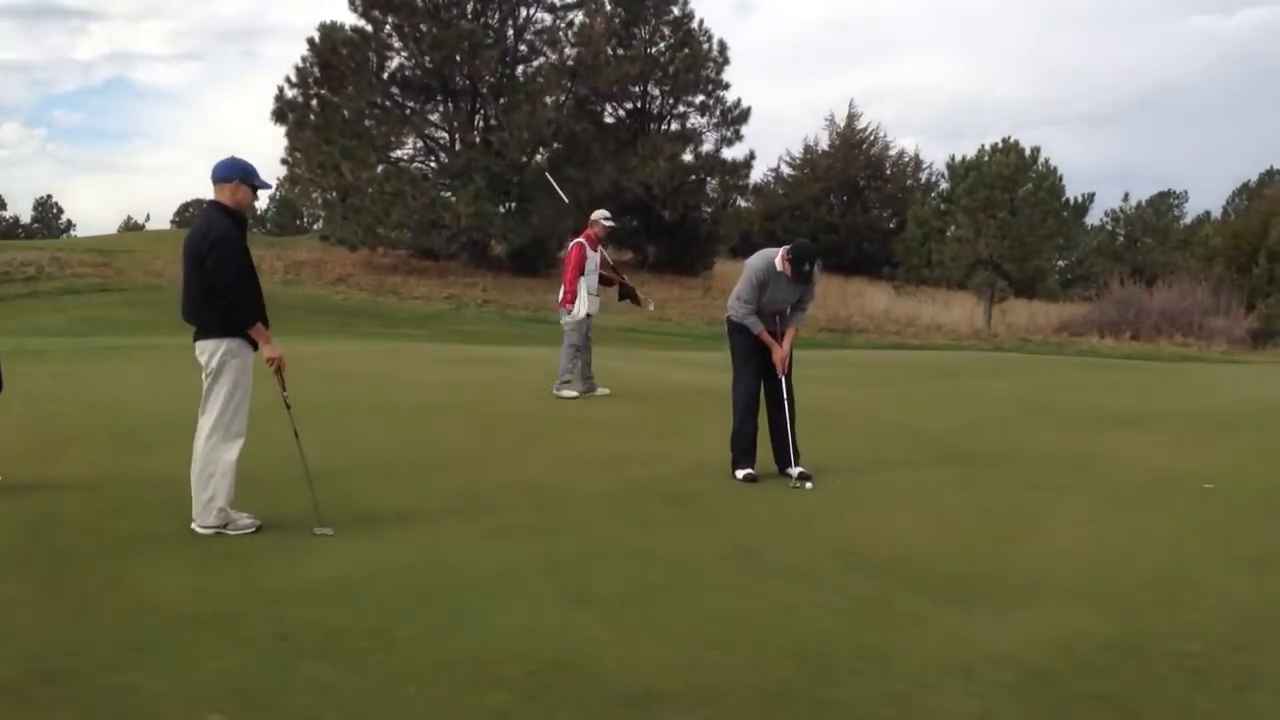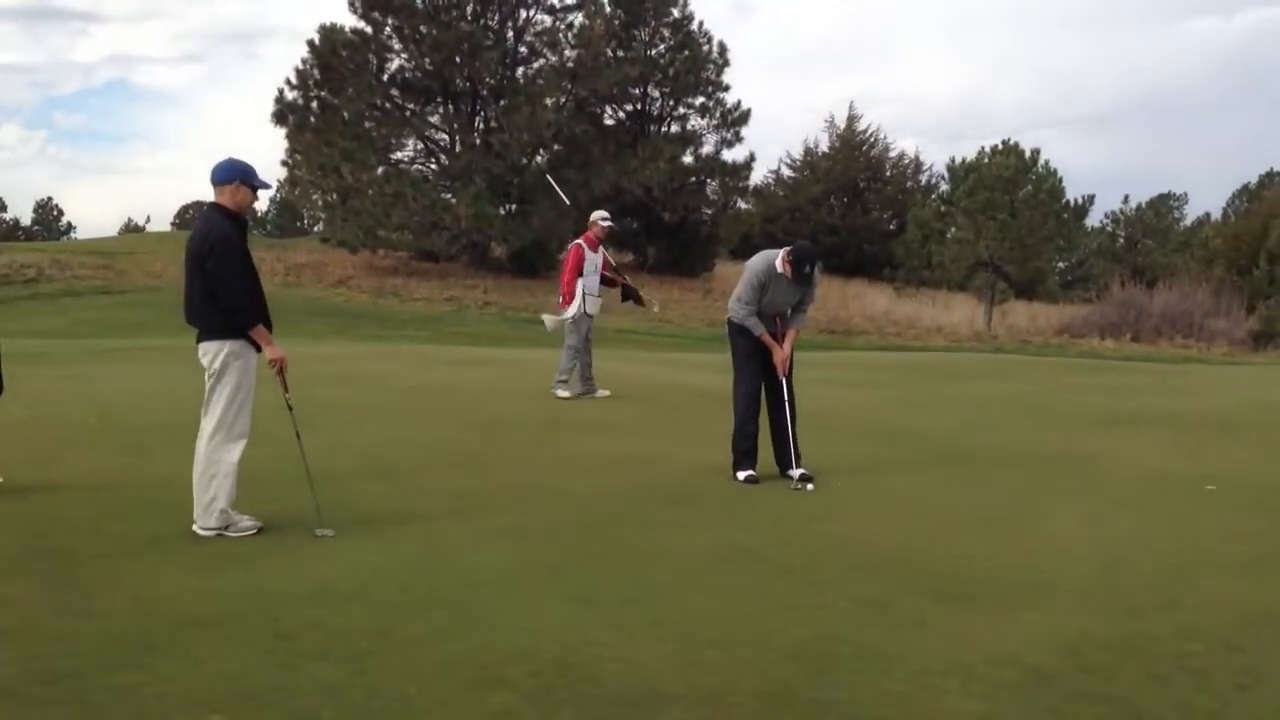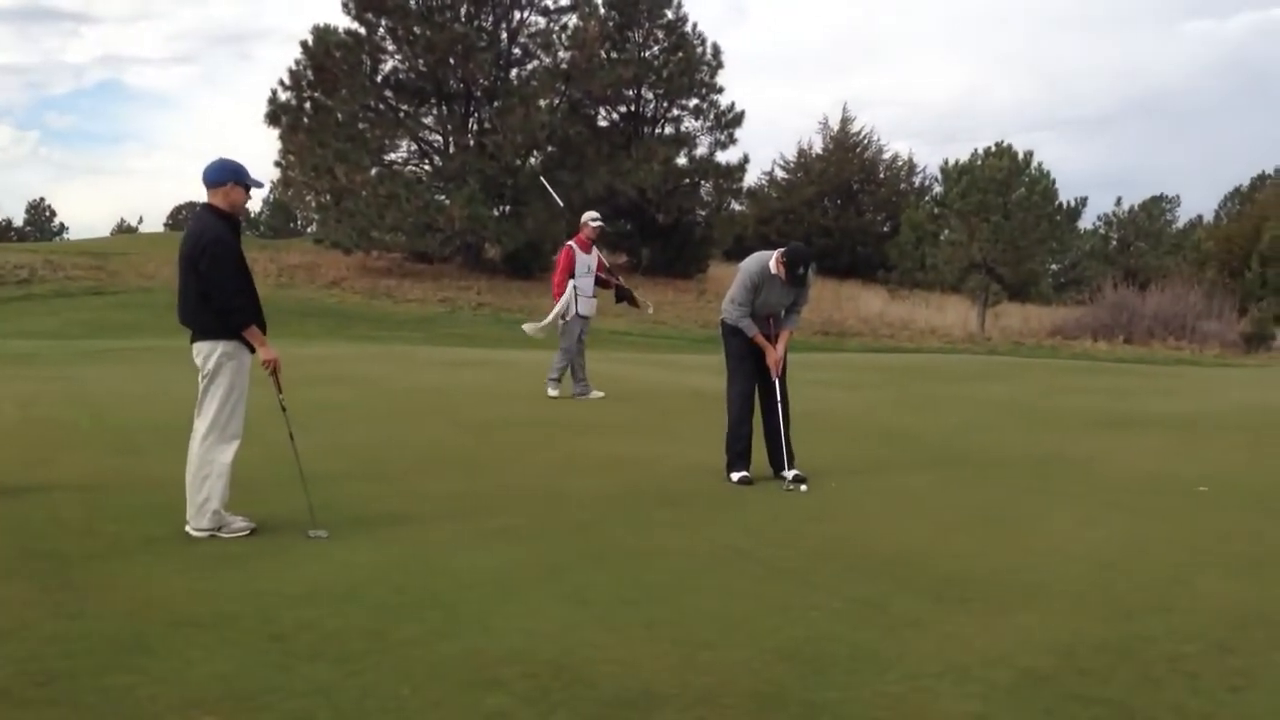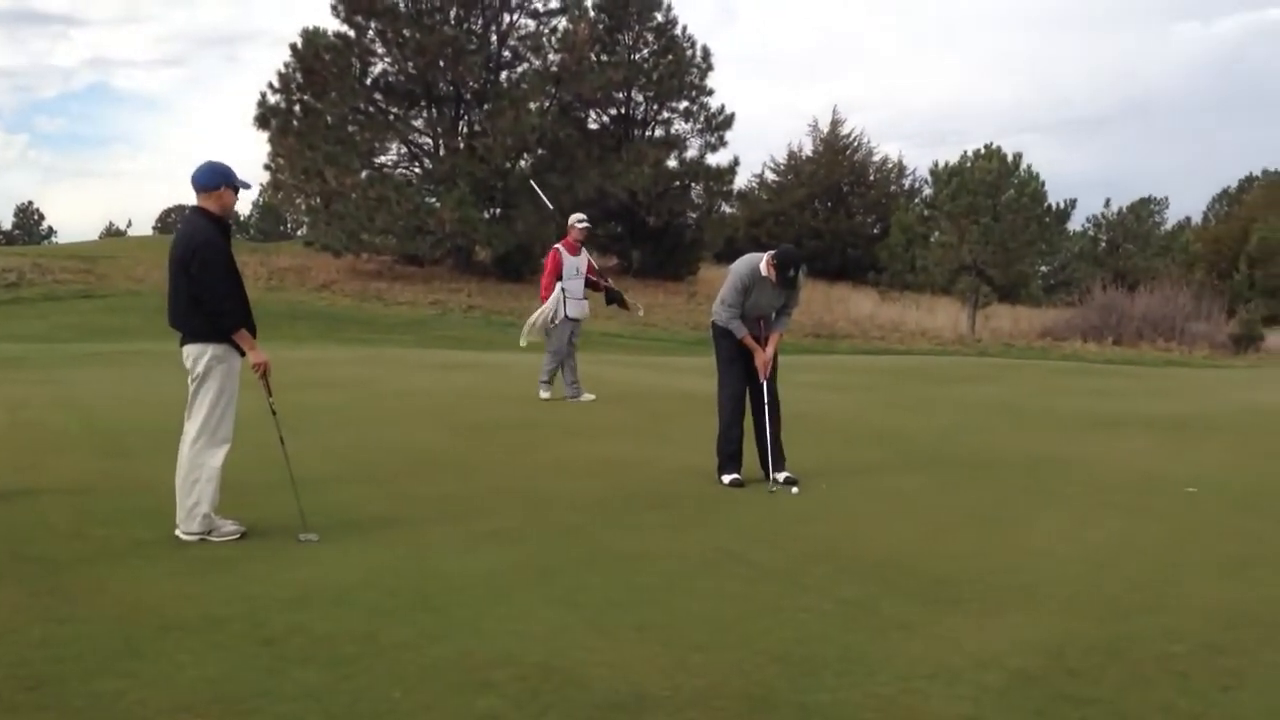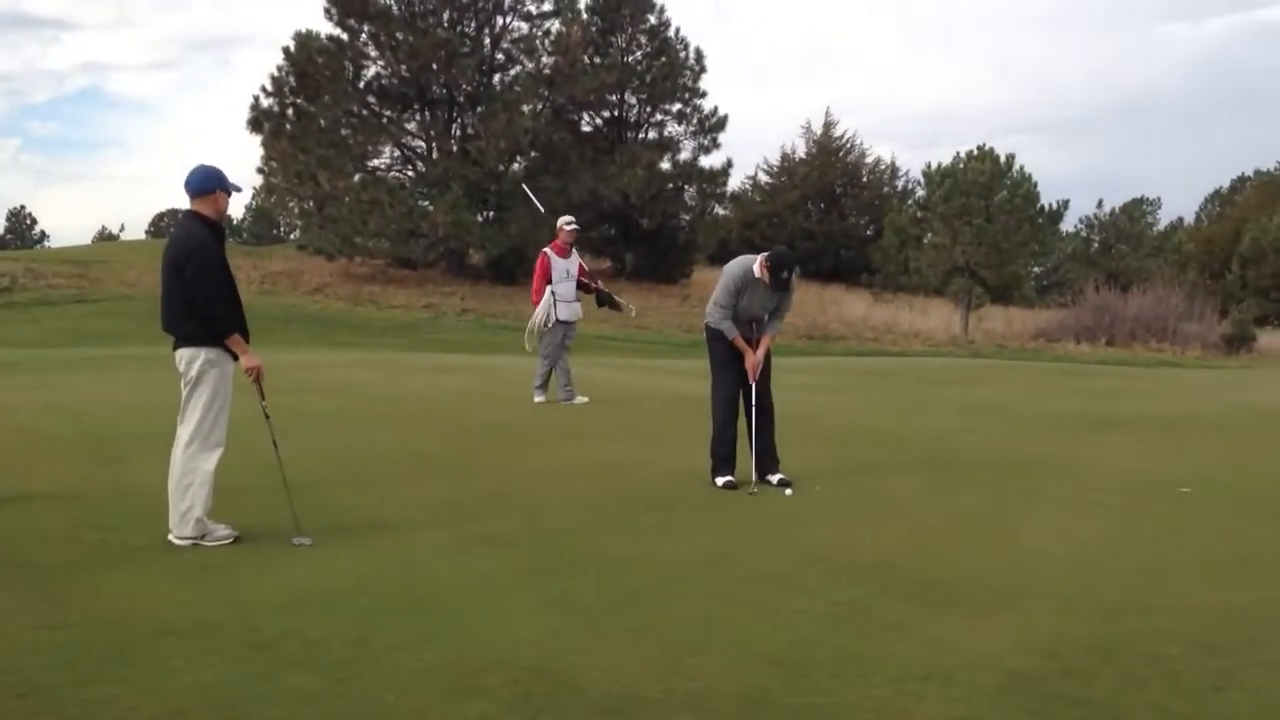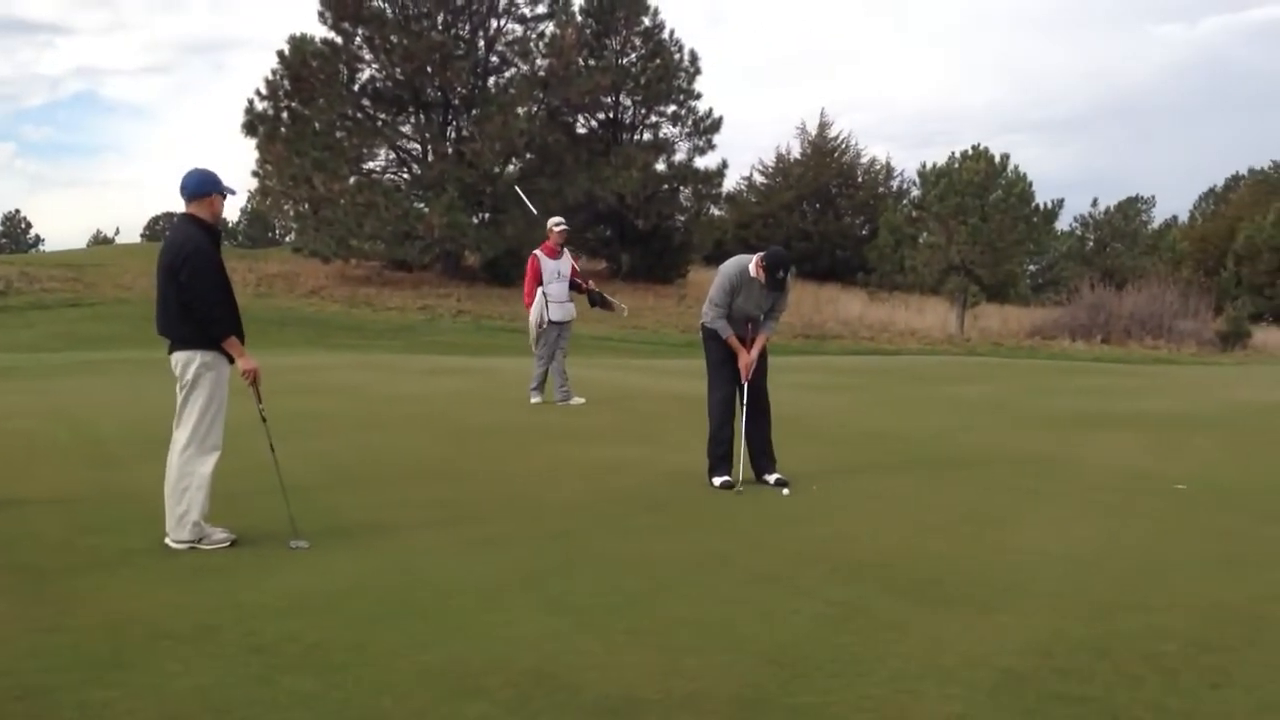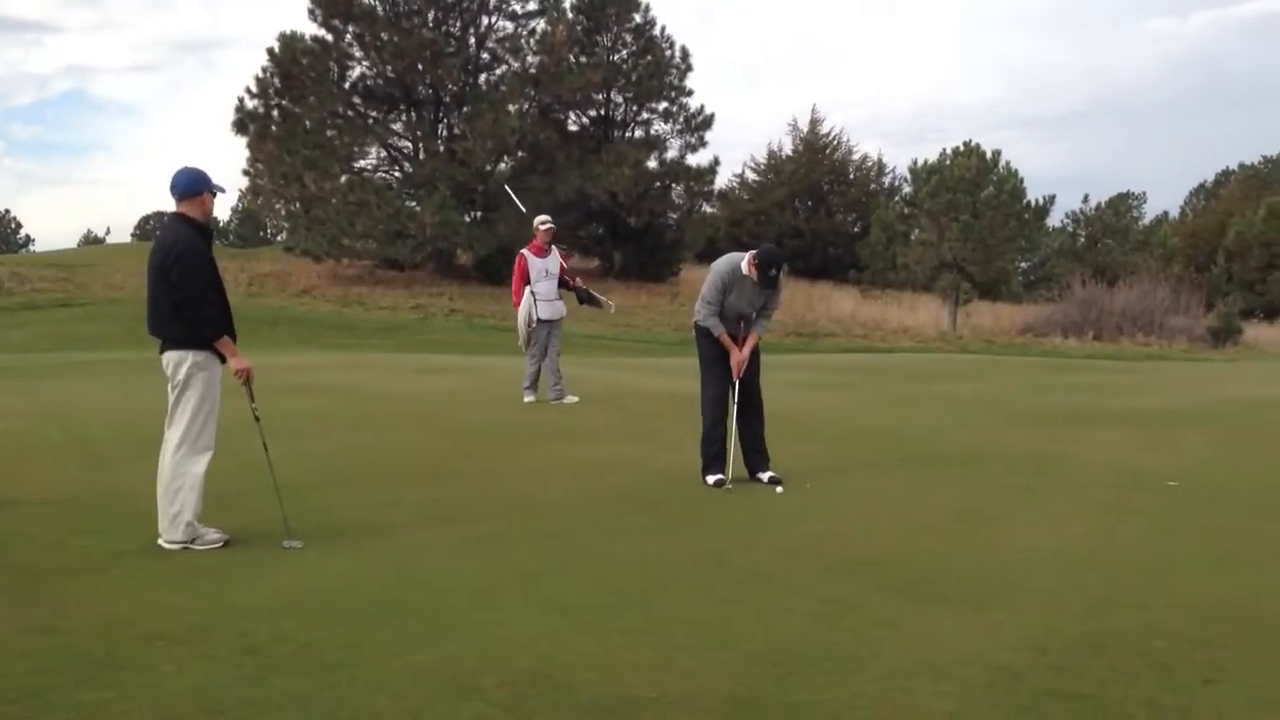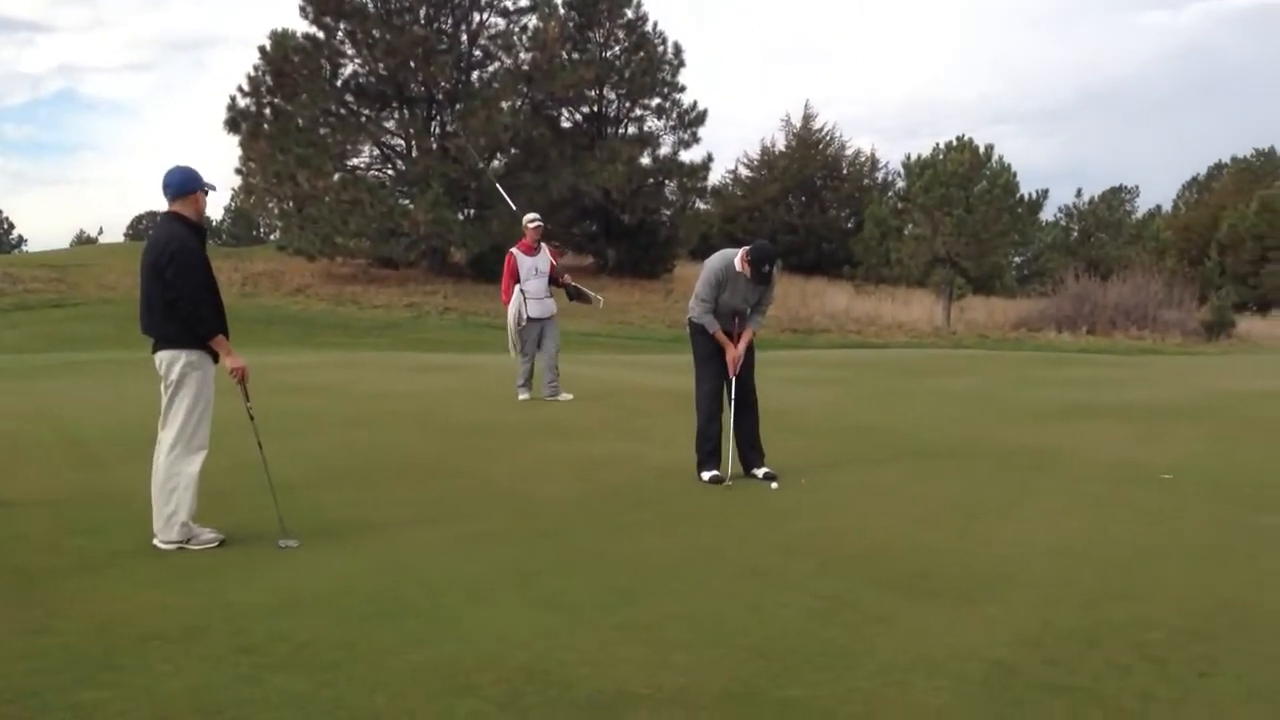
dt=0.1s
person 1, frame 1
left shoulder: (208, 225)
right shoulder: (222, 231)
right elbow: (234, 297)
right wrist: (266, 340)
left hip: (215, 335)
right hip: (228, 340)
left knee: (215, 427)
right knee: (221, 429)
left ankle: (212, 510)
right ankle: (212, 515)
person 1, frame 2
left shoulder: (209, 227)
right shoulder: (222, 233)
right elbow: (235, 298)
right wrist: (268, 342)
left hip: (218, 337)
right hip: (231, 341)
left knee: (218, 428)
right knee: (223, 430)
left ankle: (213, 512)
right ankle: (213, 517)
person 1, frame 3
left shoulder: (202, 228)
right shoulder: (216, 234)
right elbow: (228, 299)
right wrist: (261, 343)
left hip: (211, 338)
right hip: (224, 342)
left knee: (210, 428)
right knee: (217, 430)
left ankle: (204, 512)
right ankle: (206, 517)
person 1, frame 4
left shoulder: (193, 231)
right shoulder: (206, 238)
right elbow: (219, 302)
right wrist: (251, 346)
left hip: (201, 341)
right hip: (214, 346)
left knee: (200, 432)
right knee: (207, 434)
left ankle: (194, 516)
right ankle: (195, 521)
person 1, frame 5
left shoulder: (185, 236)
right shoulder: (200, 242)
right elbow: (212, 306)
right wrist: (244, 351)
left hip: (193, 345)
right hip: (207, 349)
left knee: (192, 435)
right knee: (200, 438)
left ankle: (186, 520)
right ankle: (189, 526)
person 1, frame 6
left shoulder: (180, 239)
right shoulder: (196, 245)
right elbow: (208, 309)
right wrist: (240, 354)
left hip: (188, 348)
right hip: (203, 352)
left knee: (188, 439)
right knee: (197, 441)
left ankle: (183, 524)
right ankle: (186, 529)
person 1, frame 7
left shoulder: (170, 238)
right shoulder: (188, 244)
right elbow: (200, 309)
right wrist: (233, 353)
left hip: (178, 348)
right hip: (194, 352)
left knee: (179, 439)
right knee: (190, 441)
left ankle: (175, 525)
right ankle: (179, 530)
person 1, frame 8
left shoulder: (163, 237)
right shoulder: (182, 242)
right elbow: (194, 307)
right wrist: (227, 352)
left hip: (171, 347)
right hip: (187, 351)
left knee: (173, 438)
right knee: (184, 441)
left ankle: (170, 525)
right ankle: (175, 530)
person 2, frame 1
left shoulder: (808, 274)
right shoulder: (758, 266)
left elbow: (800, 308)
right elbow: (746, 313)
left wrist: (786, 342)
right wrist: (773, 346)
left hip: (777, 328)
right hip: (745, 325)
left knee: (782, 394)
right knee: (747, 392)
left ankle: (788, 461)
right ankle: (742, 462)
person 2, frame 2
left shoulder: (809, 275)
right shoulder: (759, 267)
left elbow: (800, 310)
right elbow: (747, 314)
left wrist: (787, 344)
right wrist: (773, 348)
left hip: (778, 329)
right hip: (745, 327)
left knee: (783, 395)
right knee: (748, 393)
left ankle: (790, 462)
right ankle: (743, 464)
person 2, frame 3
left shoulder: (802, 276)
right shoulder: (753, 268)
left elbow: (794, 311)
right elbow: (740, 315)
left wrist: (781, 345)
right wrist: (767, 349)
left hip: (772, 331)
right hip: (739, 328)
left knee: (777, 396)
right knee: (742, 395)
left ankle: (784, 464)
right ankle: (737, 465)
person 2, frame 4
left shoulder: (793, 278)
right shoulder: (743, 270)
left elbow: (785, 314)
right elbow: (730, 317)
left wrist: (771, 348)
right wrist: (756, 351)
left hip: (762, 333)
right hip: (729, 330)
left knee: (768, 399)
right knee: (732, 397)
left ankle: (775, 466)
right ankle: (728, 468)
person 2, frame 5
left shoulder: (786, 281)
right shoulder: (736, 272)
left elbow: (777, 317)
right elbow: (721, 318)
left wrist: (761, 351)
right wrist: (747, 353)
left hip: (756, 336)
right hip: (723, 333)
left knee: (762, 401)
right knee: (726, 400)
left ankle: (768, 468)
right ankle: (722, 470)
person 2, frame 6
left shoulder: (781, 281)
right shoulder: (732, 271)
left elbow: (772, 318)
right elbow: (716, 316)
left wrist: (755, 351)
right wrist: (740, 352)
left hip: (752, 336)
right hip: (719, 333)
left knee: (758, 401)
right knee: (722, 400)
left ankle: (765, 467)
right ankle: (719, 470)
person 2, frame 7
left shoulder: (774, 279)
right shoulder: (724, 269)
left elbow: (764, 316)
right elbow: (708, 314)
left wrist: (747, 349)
right wrist: (732, 350)
left hip: (745, 334)
right hip: (712, 332)
left knee: (751, 399)
right knee: (715, 398)
left ankle: (759, 466)
right ankle: (712, 468)
person 2, frame 8
left shoulder: (768, 275)
right shoulder: (718, 265)
left elbow: (759, 312)
right elbow: (703, 311)
left wrist: (742, 345)
right wrist: (727, 347)
left hip: (740, 330)
right hip: (706, 328)
left knee: (746, 395)
right knee: (710, 395)
left ankle: (754, 462)
right ankle: (707, 465)
person 3, frame 1
left shoulder: (596, 247)
right shoulder: (580, 245)
right elbow: (570, 273)
left wrist: (612, 280)
right wrist: (571, 299)
left hip: (586, 304)
right hip: (574, 304)
left knee: (585, 346)
right knee: (572, 343)
left ankle: (588, 385)
right ankle: (562, 385)
person 3, frame 2
left shoulder: (599, 249)
right shoulder: (578, 246)
left elbow: (599, 275)
right elbow: (568, 275)
left wrist: (616, 280)
right wrist: (568, 301)
left hip: (588, 306)
right hip: (576, 305)
left knee: (585, 347)
right knee: (573, 344)
left ankle: (588, 386)
right ankle: (560, 384)
person 3, frame 3
left shoulder: (594, 251)
right shoulder: (570, 248)
left elbow: (597, 275)
right elbow: (560, 277)
left wrist: (610, 282)
right wrist: (559, 301)
left hip: (585, 308)
right hip: (571, 307)
left knee: (579, 349)
right knee: (567, 346)
left ankle: (582, 388)
right ankle: (553, 383)
person 3, frame 4
left shoulder: (583, 253)
right shoulder: (558, 251)
left elbow: (587, 277)
right elbow: (547, 279)
left wrist: (601, 284)
right wrist: (548, 304)
left hip: (576, 310)
right hip: (561, 310)
left knee: (570, 351)
right knee: (556, 349)
left ankle: (573, 391)
right ankle: (545, 385)
person 3, frame 5
left shoulder: (575, 255)
right shoulder: (547, 255)
left elbow: (581, 279)
right elbow: (538, 283)
left wrist: (592, 286)
right wrist: (540, 308)
left hip: (571, 313)
right hip: (554, 314)
left knee: (563, 355)
right knee: (548, 354)
left ankle: (567, 393)
right ankle: (539, 391)
person 3, frame 6
left shoulder: (567, 255)
right shoulder: (537, 257)
left elbow: (573, 280)
right elbow: (530, 285)
left wrist: (584, 286)
right wrist: (532, 310)
left hip: (564, 314)
right hip: (547, 314)
left knee: (559, 356)
right knee: (543, 355)
left ankle: (563, 394)
right ankle: (536, 392)
person 3, frame 7
left shoulder: (556, 253)
right shoulder: (525, 256)
left elbow: (562, 278)
right elbow: (518, 284)
left wrist: (573, 283)
right wrist: (521, 308)
left hip: (556, 312)
right hip: (537, 313)
left knee: (554, 354)
right knee: (535, 354)
left ankle: (557, 393)
right ankle: (529, 391)
person 3, frame 8
left shoulder: (546, 251)
right shoulder: (515, 254)
left elbow: (552, 275)
right elbow: (508, 283)
left wrist: (563, 280)
right wrist: (510, 307)
left hip: (547, 310)
right hip: (527, 311)
left knee: (552, 350)
right knee: (527, 352)
left ankle: (552, 390)
right ankle: (523, 389)
